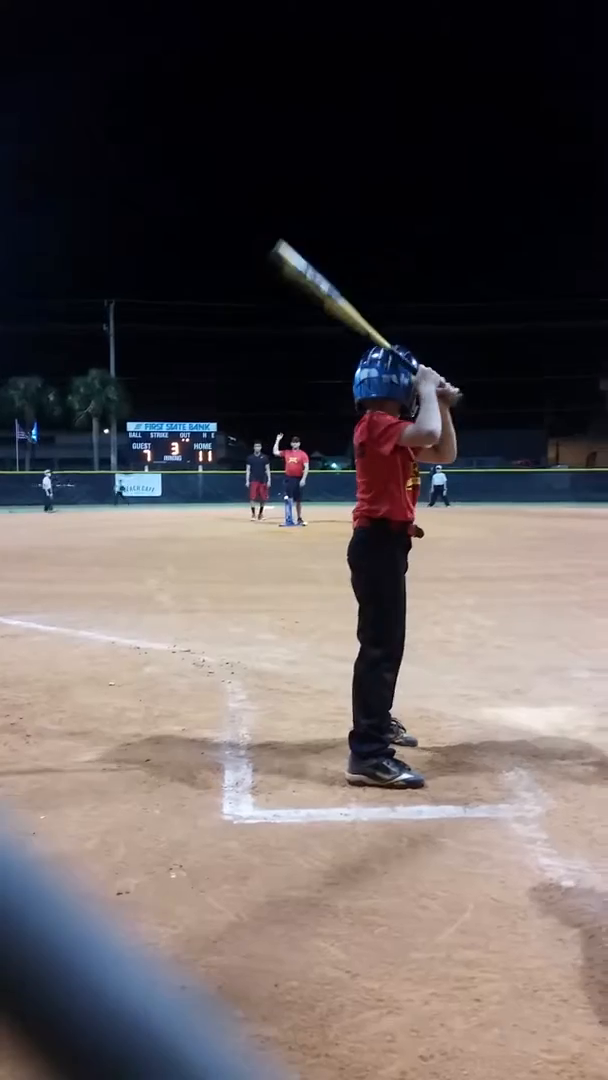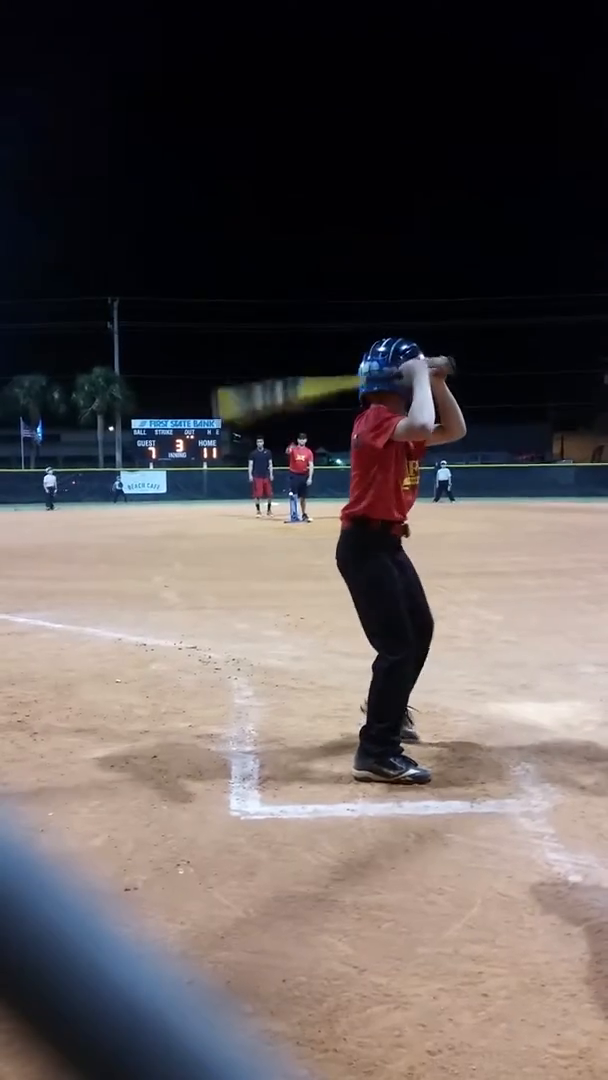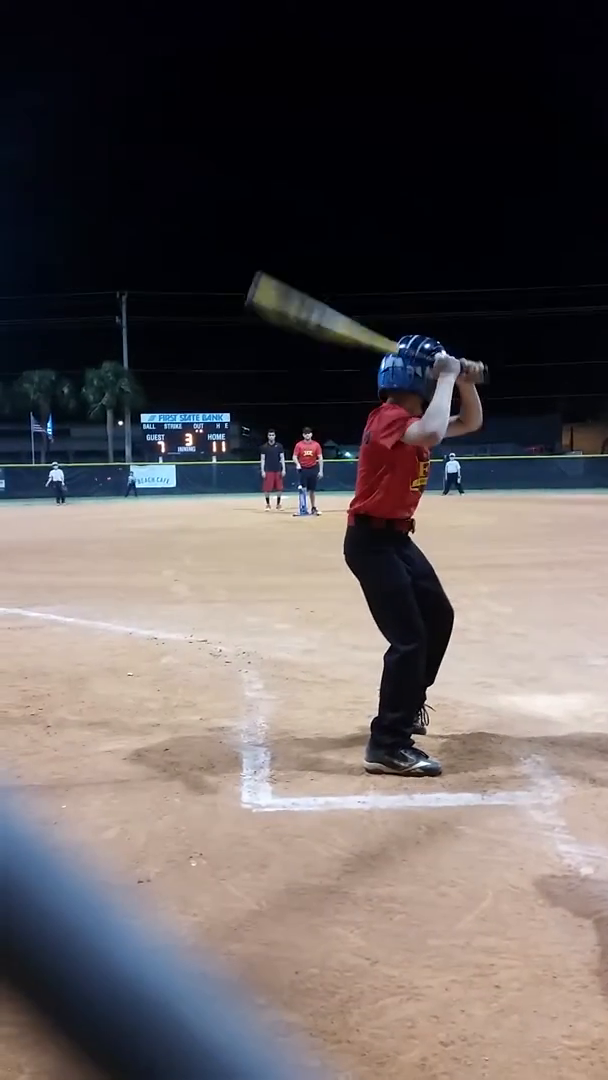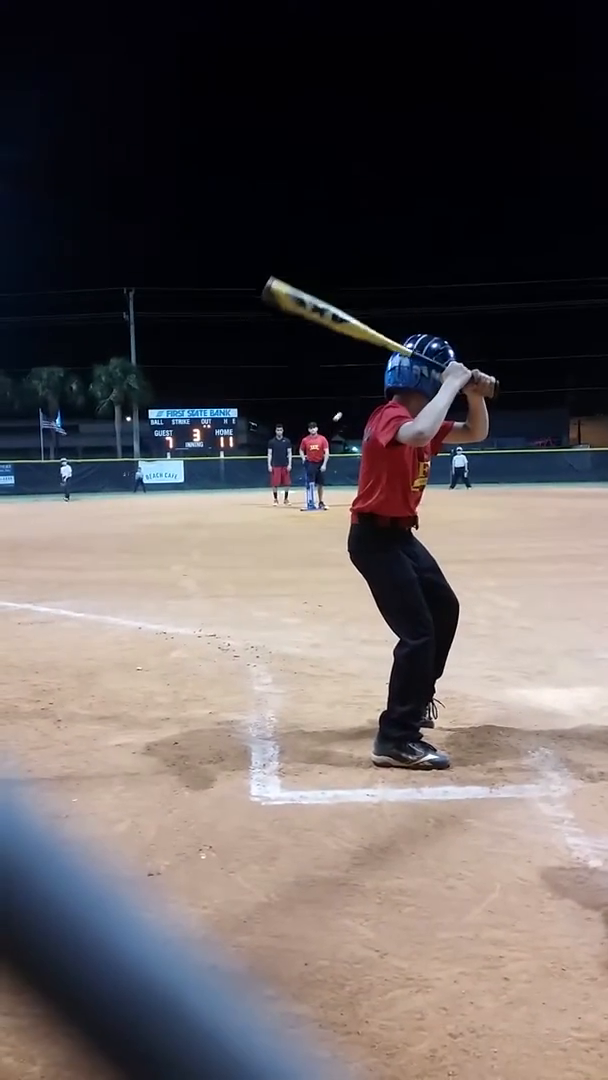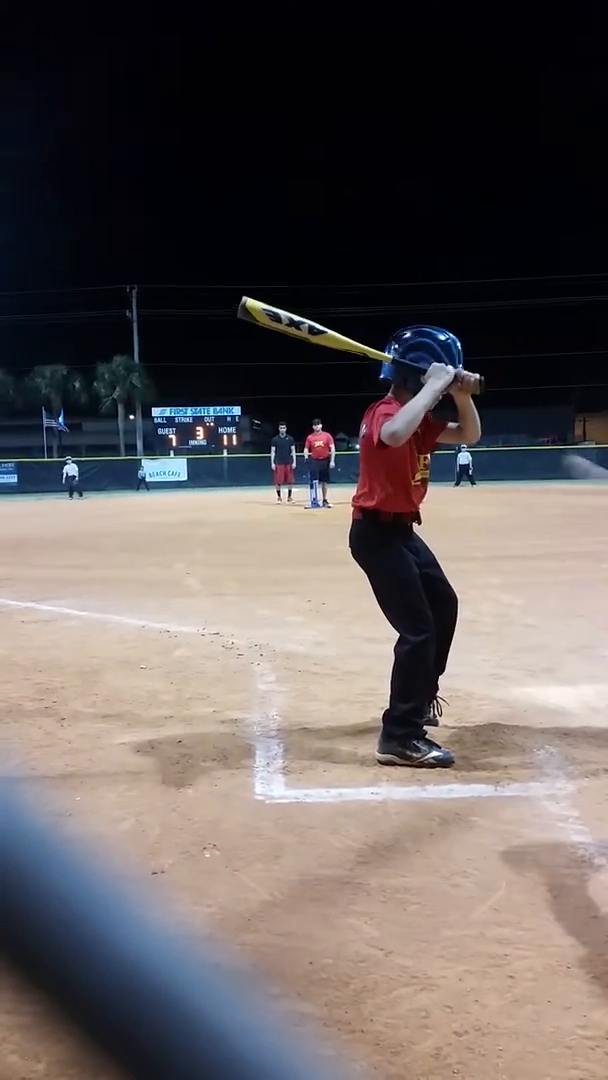
dt=0.5s
person 1, frame 1
left shoulder: (394, 429)
right shoulder: (376, 424)
left elbow: (445, 452)
right elbow: (427, 431)
left wrist: (442, 403)
right wrist: (427, 387)
left hip: (389, 541)
right hip: (378, 541)
left knee: (388, 638)
right knee: (380, 644)
left ankle: (377, 720)
right ankle: (368, 756)
person 1, frame 2
left shoulder: (398, 425)
right shoulder: (375, 419)
left elbow: (455, 430)
right elbow: (421, 426)
left wrist: (437, 382)
right wrist: (420, 376)
left hip: (386, 542)
right hip: (365, 543)
left knee: (419, 628)
right knee: (397, 645)
left ankle: (387, 711)
right ankle: (376, 753)
person 1, frame 3
left shoulder: (414, 419)
right shoulder: (388, 417)
left elbow: (471, 422)
right elbow: (430, 433)
left wrist: (465, 384)
right wrist: (446, 379)
left hip: (397, 536)
right hip: (370, 540)
left knee: (438, 617)
right knee: (409, 637)
left ankle: (407, 703)
right ankle: (387, 746)
person 1, frame 4
left shoulder: (418, 419)
right shoulder: (390, 416)
left elbow: (476, 433)
right elbow: (418, 435)
left wrist: (475, 395)
right wrist: (453, 384)
left hip: (400, 533)
right hip: (374, 537)
left knee: (444, 610)
right knee: (418, 632)
left ankle: (415, 697)
right ankle: (396, 739)
person 1, frame 5
left shoulder: (421, 417)
right shoulder: (386, 412)
left elbow: (470, 435)
right elbow: (394, 436)
left wrist: (462, 395)
right wrist: (433, 388)
left hip: (402, 529)
right hip: (376, 533)
left knee: (444, 606)
right knee: (418, 628)
left ankle: (420, 695)
right ankle: (400, 737)
